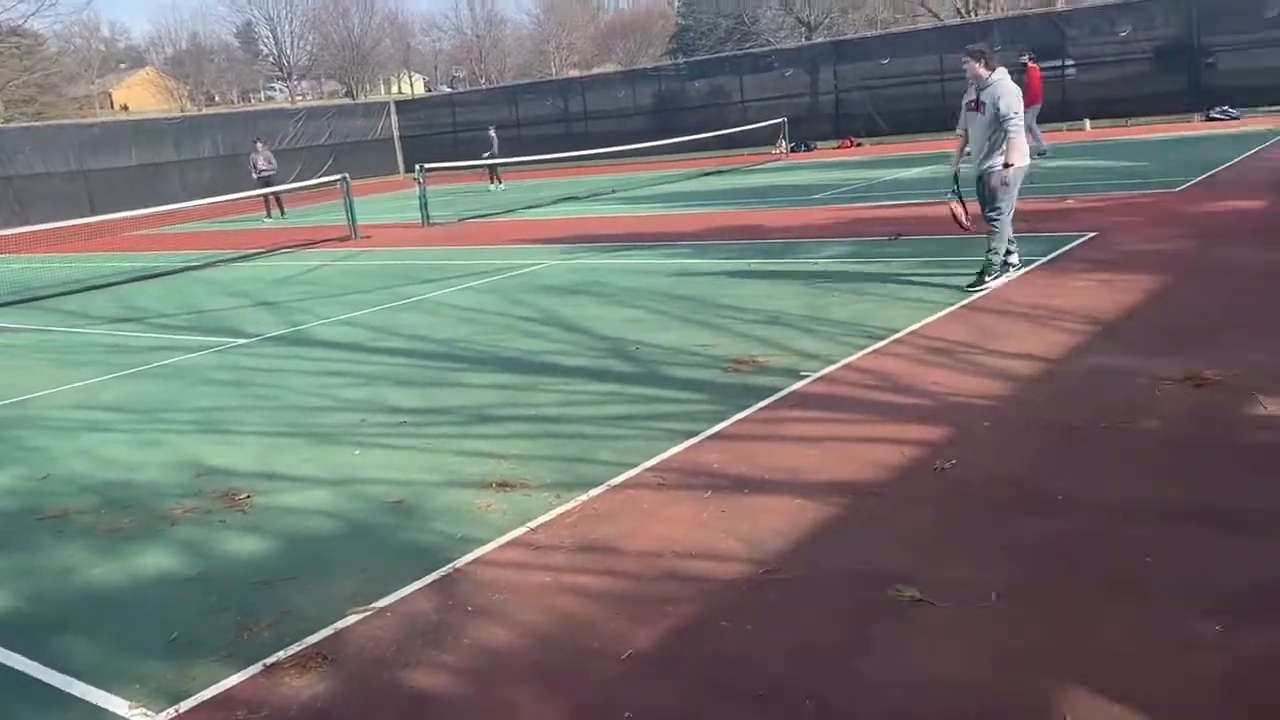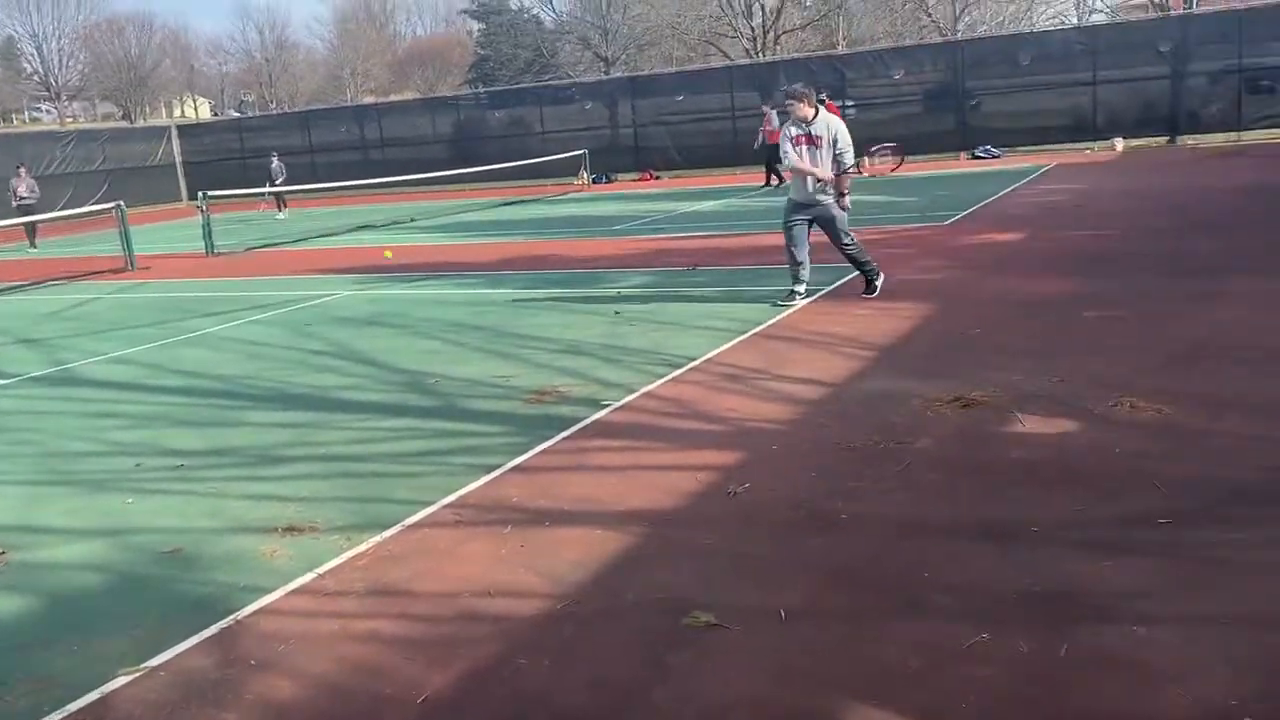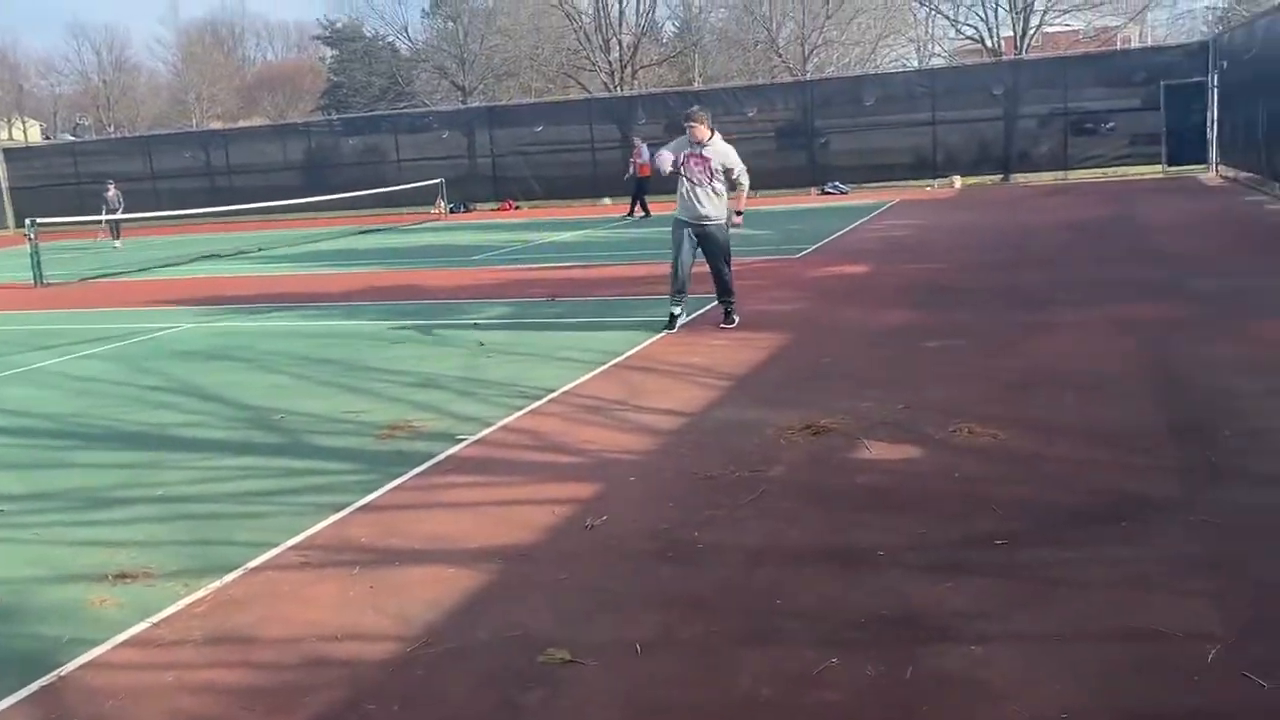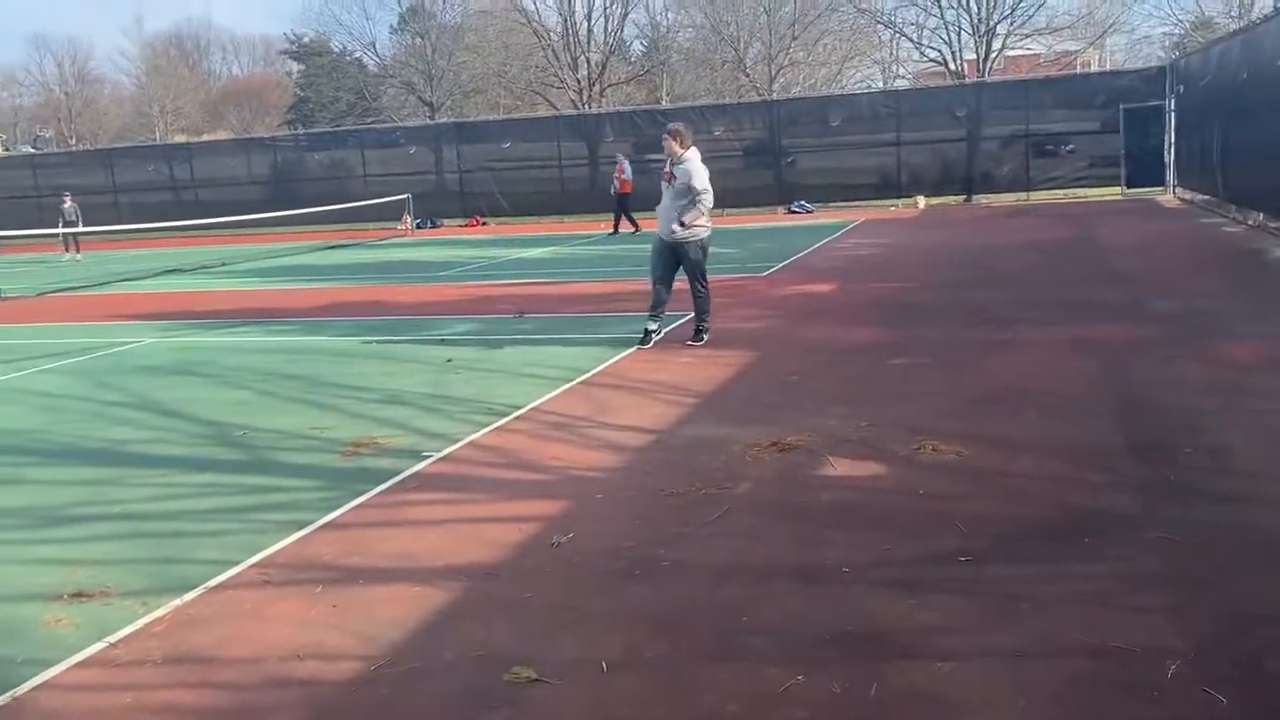
dt=0.4s
person 1, frame 1
left shoulder: (1003, 88)
right shoulder: (972, 92)
left elbow: (1014, 129)
right elbow: (964, 129)
left wrist: (1008, 165)
right wrist: (956, 158)
left hip: (1005, 165)
right hip: (987, 165)
left knee: (997, 214)
right knee: (992, 214)
left ankle: (992, 269)
right ankle: (1011, 259)
person 1, frame 2
left shoulder: (833, 124)
right shoulder: (789, 129)
left elbow: (846, 160)
right elbow: (790, 160)
left wrist: (843, 192)
right wrist: (817, 172)
left hip: (828, 199)
right hip: (799, 200)
left knee: (844, 241)
right knee: (794, 244)
left ankle: (872, 275)
right ankle: (799, 288)
person 1, frame 3
left shoulder: (724, 150)
right shoulder: (682, 144)
left elbow: (742, 182)
right elbow: (662, 156)
left wrist: (738, 212)
right wrist: (664, 163)
left hip: (715, 222)
right hip: (685, 220)
left knee: (721, 269)
right knee: (680, 266)
left ankle: (729, 310)
right ankle: (676, 311)
person 1, frame 4
left shoulder: (694, 167)
right shoulder: (670, 164)
left elbow: (706, 202)
left wrist: (683, 224)
left hip: (692, 238)
right hip: (665, 237)
left knee: (698, 285)
right knee: (659, 282)
left ankle: (701, 328)
right ankle: (653, 327)
